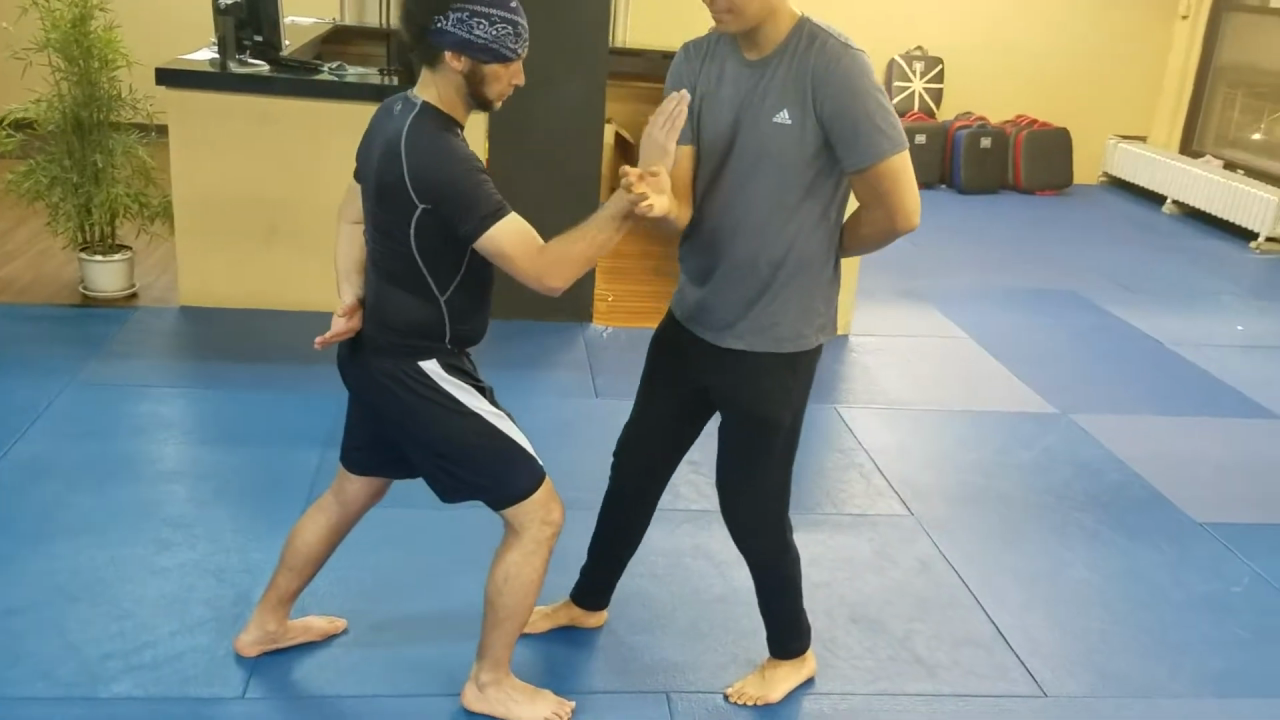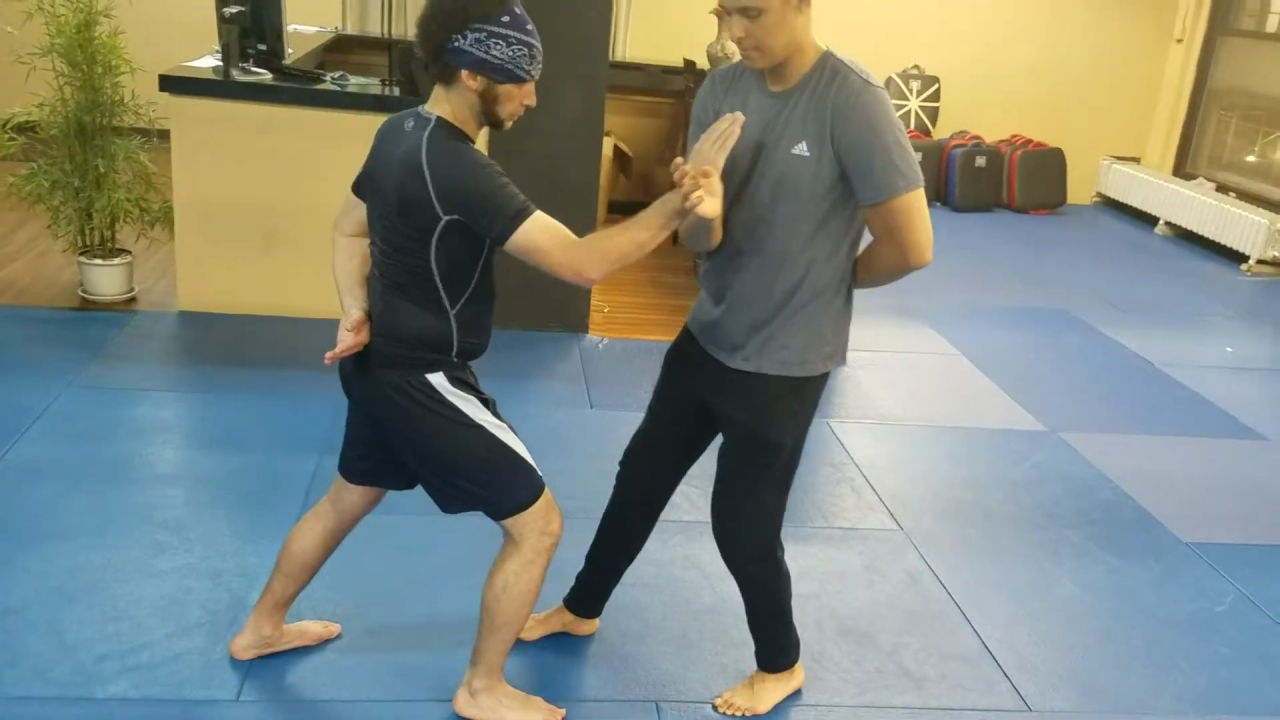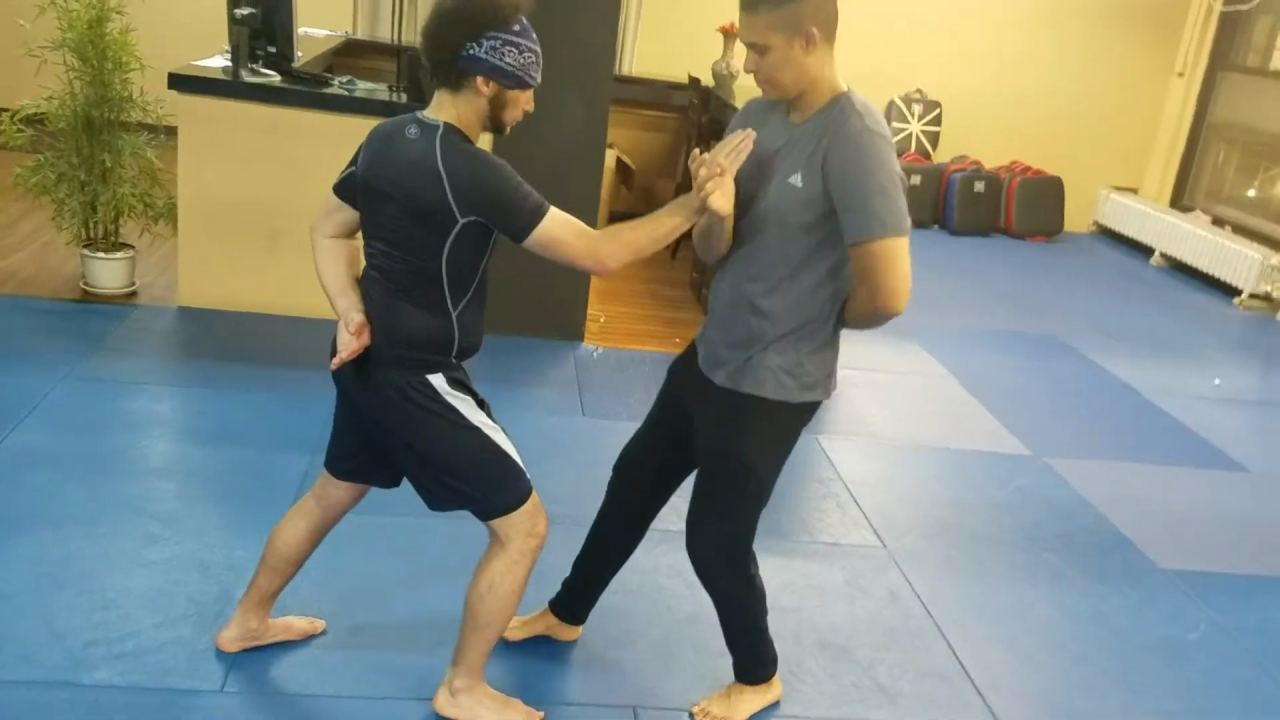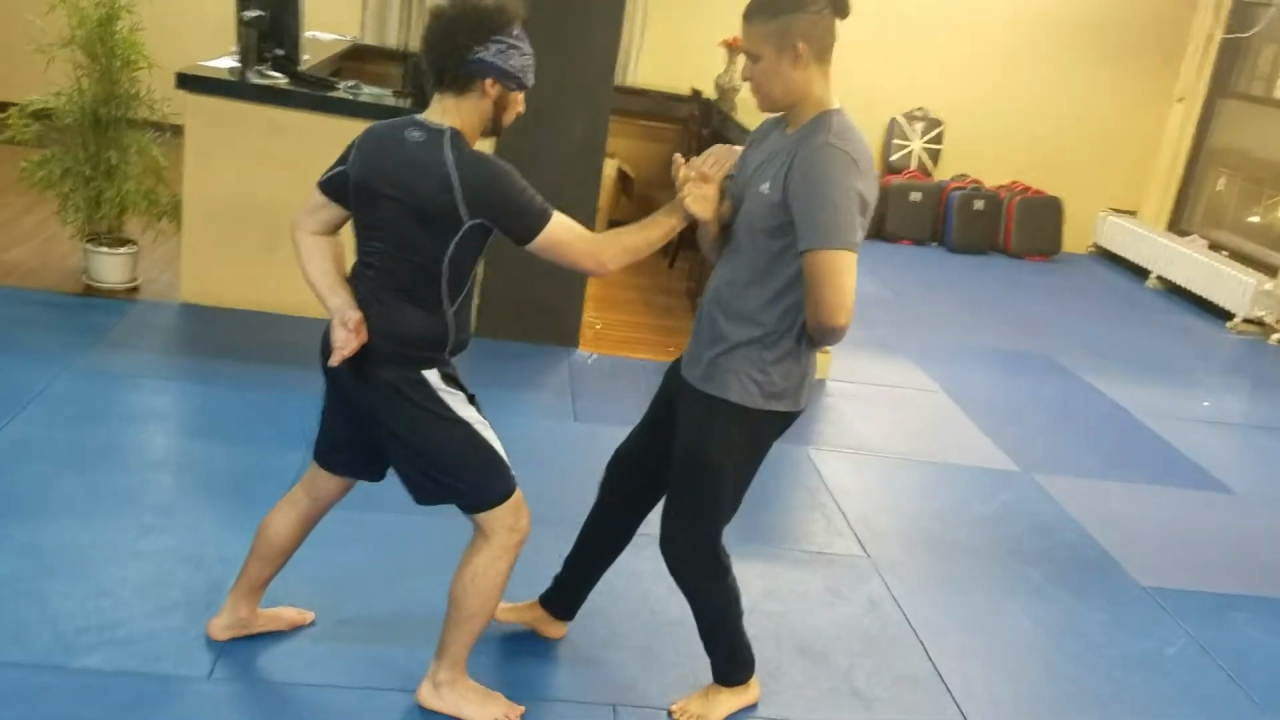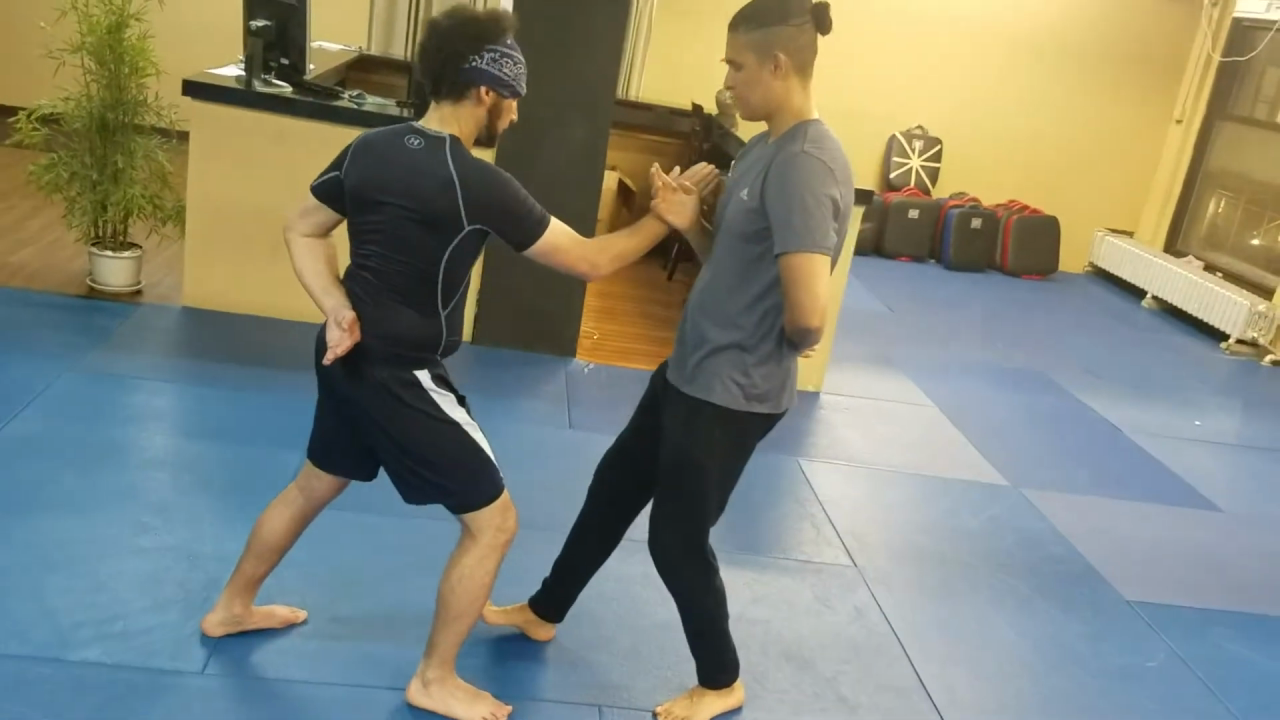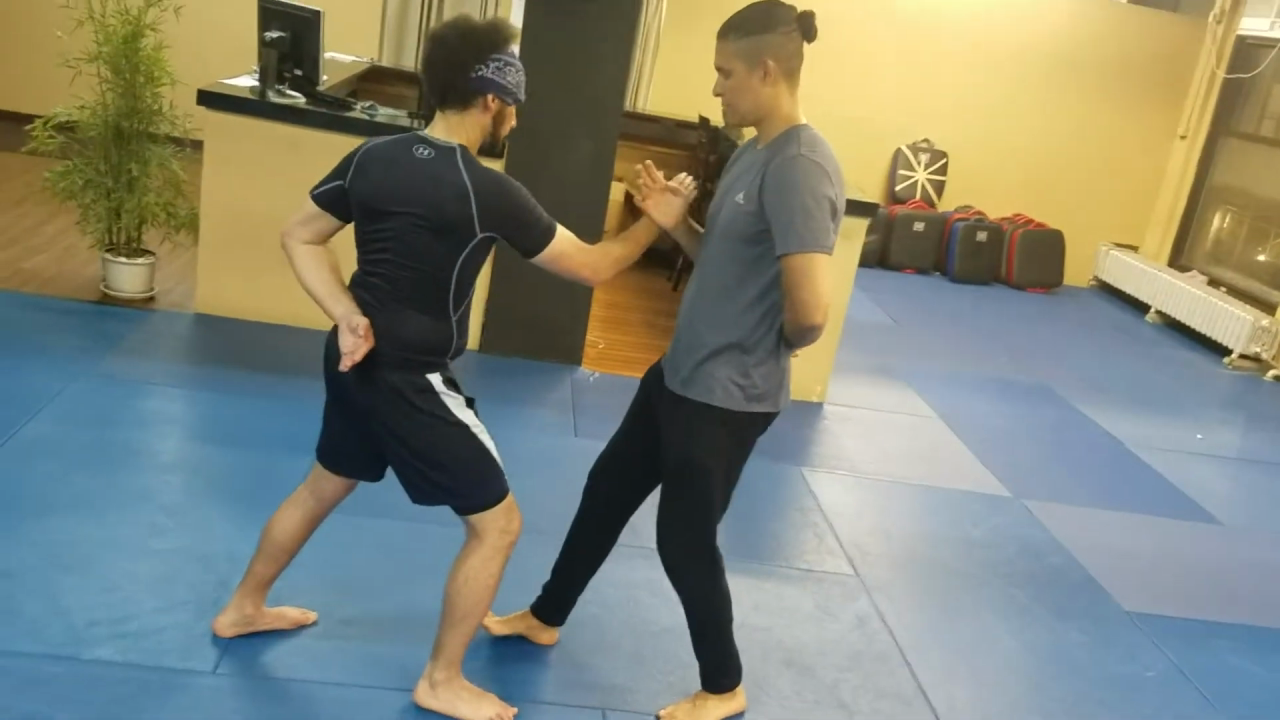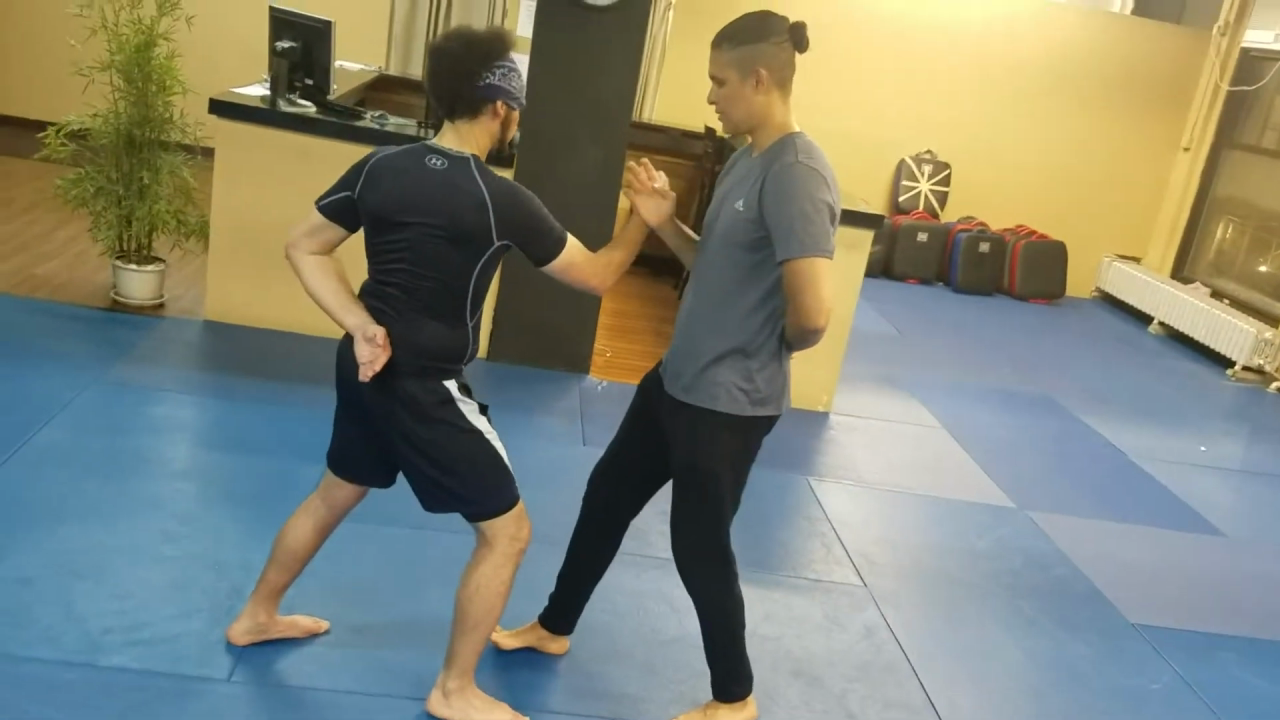
dt=0.3s
person 1, frame 1
left shoulder: (832, 67)
right shoulder: (695, 62)
left elbow: (898, 211)
right elbow: (682, 204)
left wrist: (809, 251)
right wrist: (659, 201)
left hip: (775, 338)
right hip: (692, 318)
left knee: (751, 505)
right knee: (636, 462)
left ankle: (793, 653)
right ankle: (588, 601)
person 1, frame 2
left shoulder: (853, 105)
right shoulder: (721, 90)
left elbow: (911, 248)
right elbow: (699, 242)
left wrist: (825, 277)
right wrist: (701, 212)
left hip: (784, 360)
right hip: (707, 337)
left knee: (743, 524)
right knee: (641, 475)
right ankle: (581, 608)
person 1, frame 3
left shoulder: (856, 143)
right shoulder: (754, 119)
left elbow: (888, 294)
right elbow: (711, 252)
left wrist: (818, 318)
right wrist: (715, 213)
left hip: (772, 383)
right hip: (709, 356)
left knee: (715, 539)
right knee: (633, 483)
right ankle: (566, 614)
person 1, frame 4
left shoulder: (830, 156)
right shoulder: (770, 135)
left elbow: (832, 311)
left wrist: (802, 339)
right wrist: (702, 215)
left hip: (750, 388)
right hip: (703, 364)
left knee: (688, 536)
right knee: (624, 482)
right ankle: (554, 609)
person 1, frame 5
left shoulder: (806, 164)
right shoulder: (761, 147)
left elbow: (807, 313)
left wrist: (786, 344)
right wrist: (686, 223)
left hip: (733, 392)
right hip: (690, 369)
left knee: (676, 538)
right knee: (613, 487)
right ankle: (543, 612)
person 1, frame 6
left shoulder: (800, 166)
right shoulder: (751, 152)
left elbow: (809, 311)
left wrist: (769, 345)
right wrist: (675, 224)
left hip: (727, 395)
right hip: (681, 372)
left knee: (685, 540)
right knee: (607, 489)
right ankle: (545, 617)
person 1, frame 7
left shoulder: (796, 174)
right shoulder: (744, 160)
left elbow: (812, 314)
left wrist: (767, 349)
right wrist: (665, 224)
left hip: (729, 401)
right hip: (678, 379)
left knee: (699, 547)
right knee: (607, 495)
right ankle: (553, 627)
person 2, frame 1
left shoulder: (396, 117)
right shoulder: (439, 158)
left elbow: (355, 217)
right elbow: (547, 271)
left wrist: (352, 300)
right wrist: (633, 190)
left hip: (379, 353)
right hip: (420, 369)
left knee: (352, 491)
right knee: (538, 514)
left ankle: (265, 623)
person 2, frame 2
left shoulder: (399, 133)
right shoulder: (458, 171)
left elbow: (350, 230)
right elbow: (581, 264)
left wrist: (355, 314)
right wrist: (679, 201)
left hip: (378, 364)
right hip: (425, 383)
left knee: (347, 498)
right knee: (537, 524)
left ankle: (260, 628)
person 2, frame 3
left shoulder: (386, 139)
right shoulder: (472, 174)
left elbow: (330, 232)
right elbow: (598, 253)
left wrist: (350, 316)
right wrist: (696, 200)
left hip: (370, 363)
right hip: (420, 381)
left knee: (332, 493)
right knee: (523, 526)
left ankle: (247, 620)
person 2, frame 4
left shoulder: (375, 141)
right shoulder: (478, 179)
left elbow: (311, 229)
right elbow: (595, 256)
left wrist: (344, 311)
right wrist: (681, 209)
left hip: (356, 358)
right hip: (409, 376)
left knee: (320, 485)
right knee: (505, 521)
left ankle: (236, 610)
person 2, frame 5
left shoulder: (368, 148)
right shoulder: (476, 185)
left elbow: (302, 231)
right elbow: (588, 260)
left wrist: (338, 310)
right wrist: (663, 218)
left hip: (347, 356)
right hip: (401, 375)
left knee: (314, 484)
right knee: (492, 522)
left ankle: (232, 607)
person 2, frame 6
left shoulder: (370, 157)
right shoulder: (487, 192)
left elbow: (300, 237)
right elbow: (590, 267)
left wrist: (349, 317)
right wrist: (656, 221)
left hip: (354, 359)
right hip: (410, 378)
left knee: (323, 485)
right knee: (497, 524)
left ankle: (242, 608)
person 2, frame 7
left shoulder: (378, 168)
right shoulder: (502, 201)
left elbow: (304, 248)
right elbow: (595, 276)
left wrist: (361, 327)
right wrist: (643, 221)
left hip: (366, 368)
right hip: (425, 386)
left knee: (335, 493)
right knee: (506, 532)
left ankle: (256, 616)
